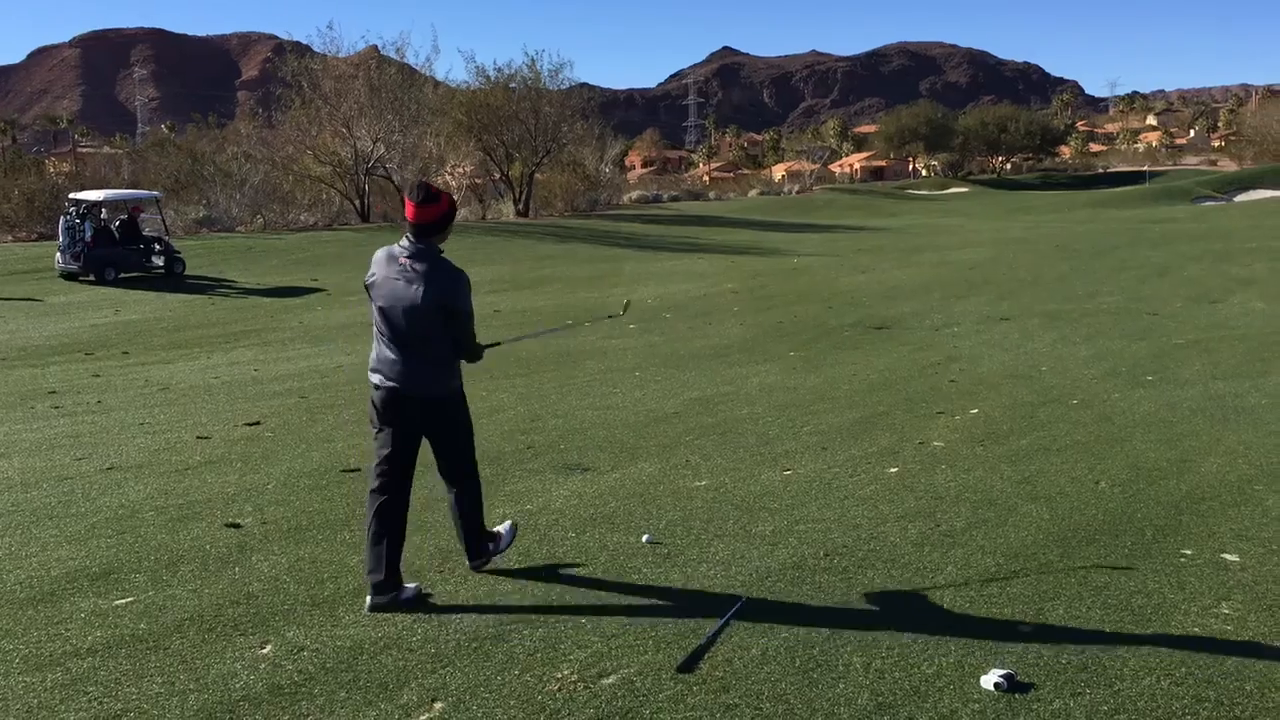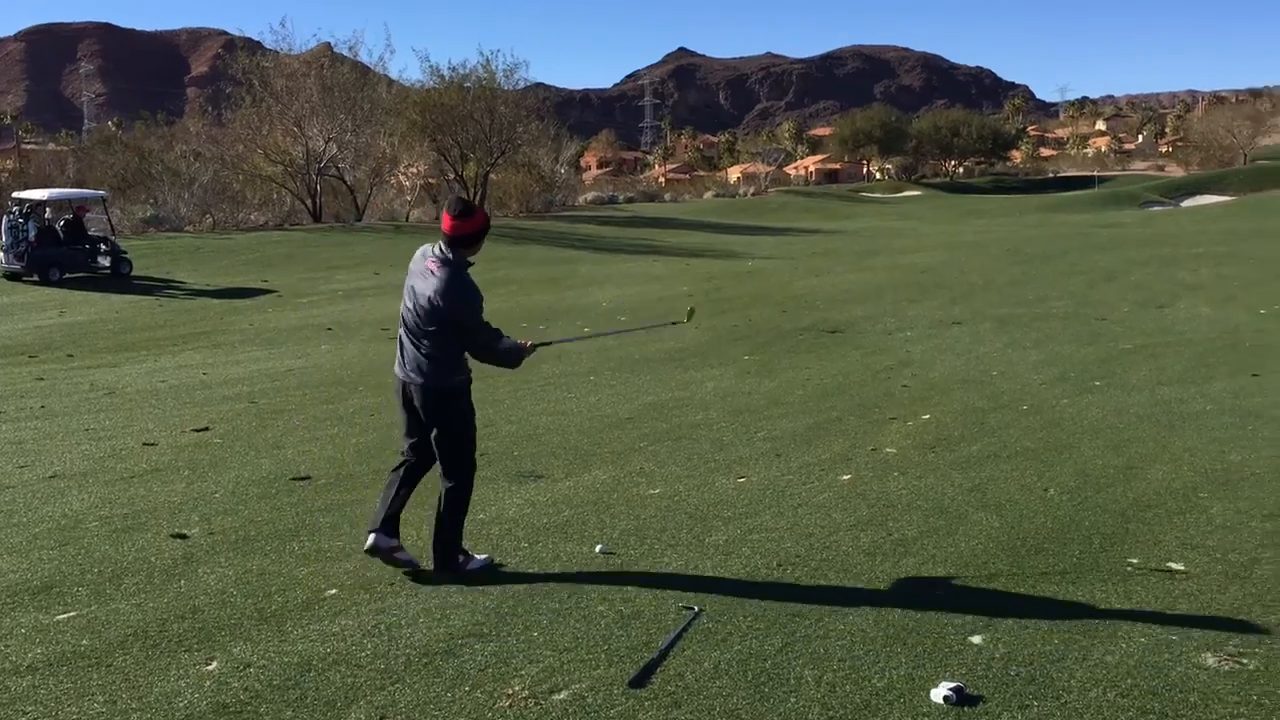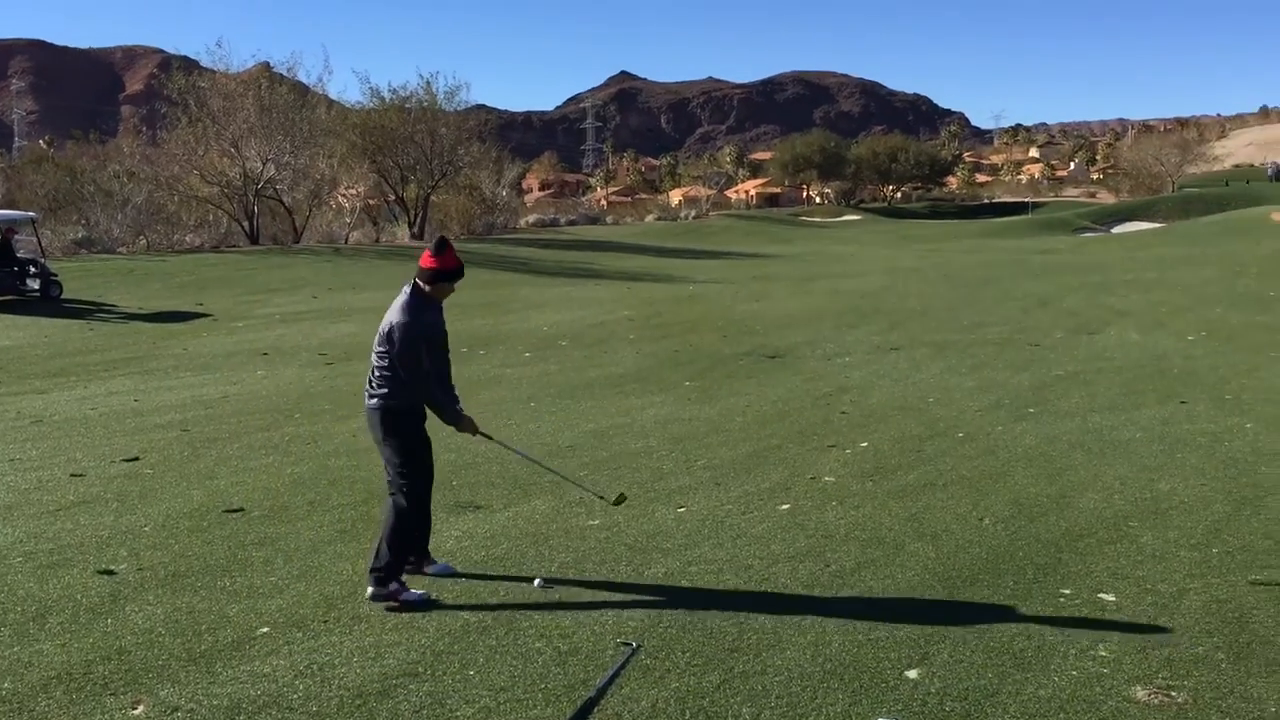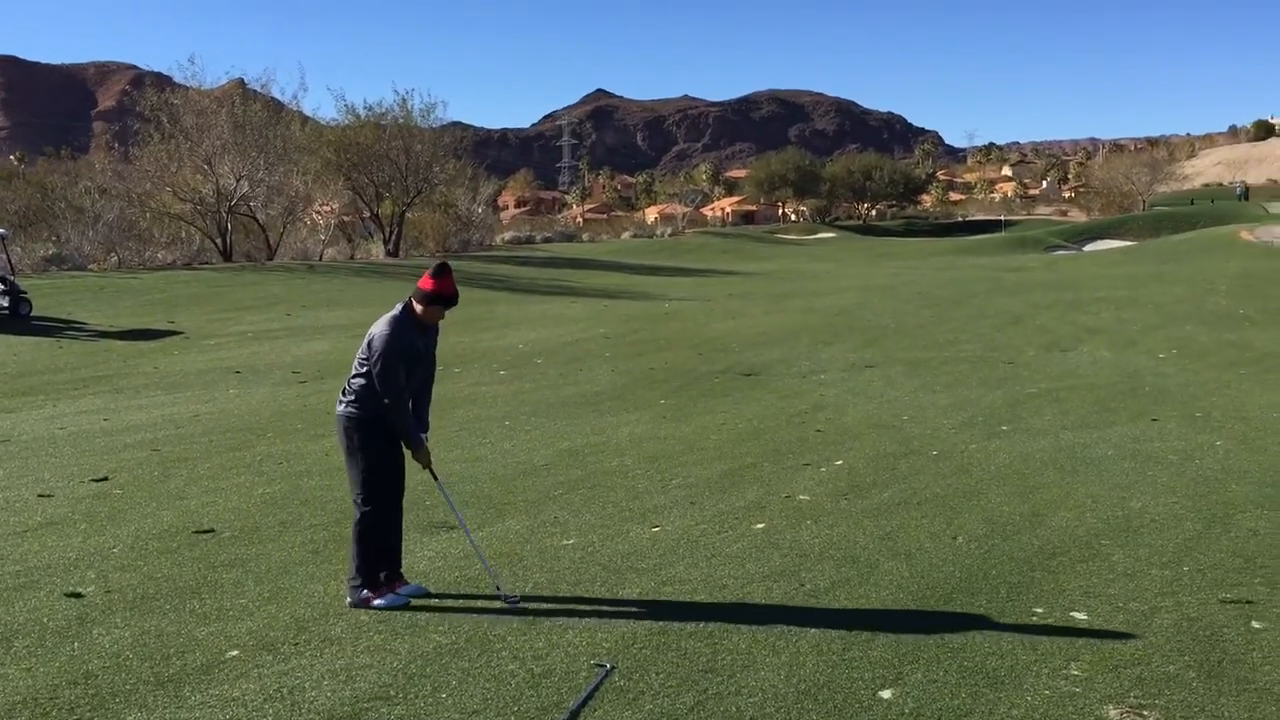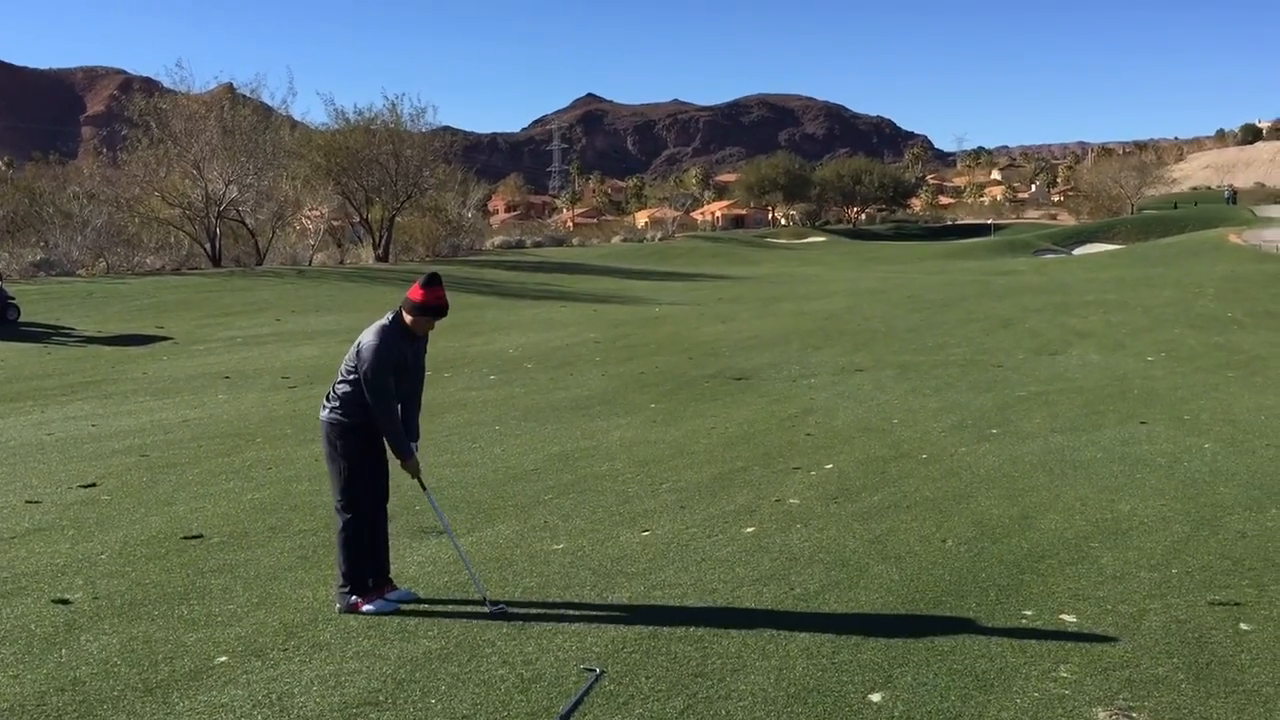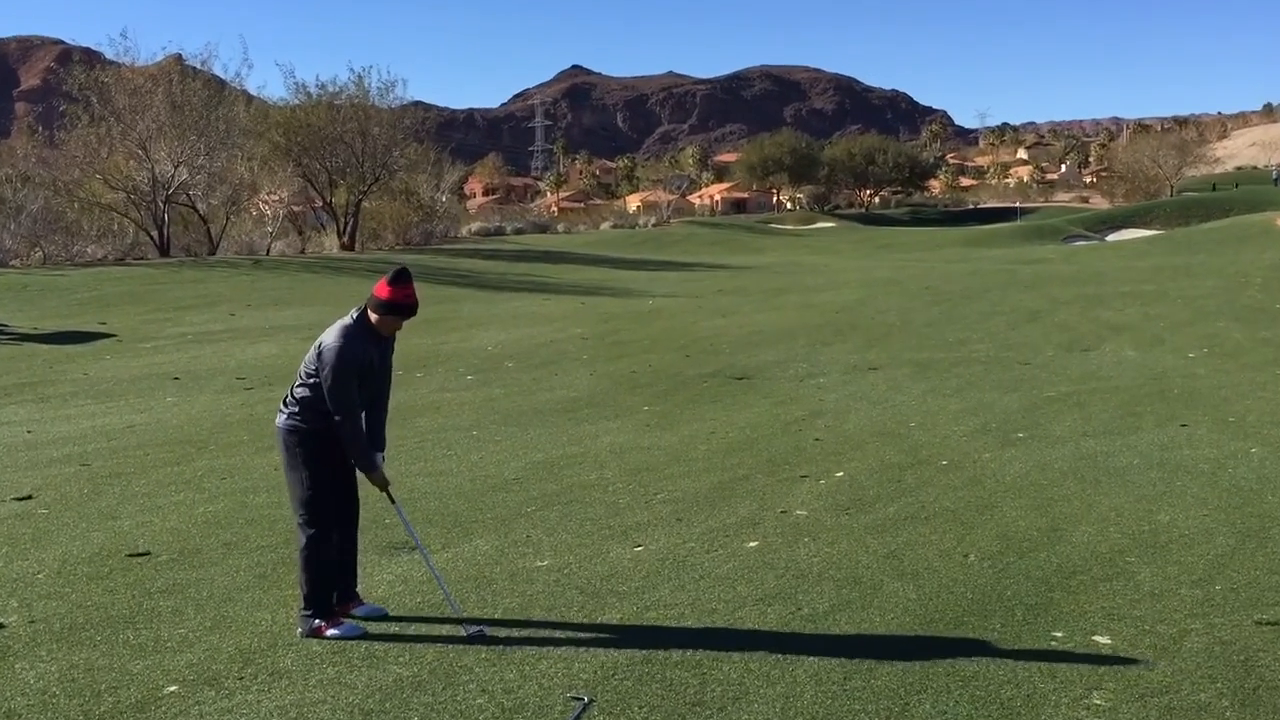
dt=0.5s
person 1, frame 1
left shoulder: (379, 262)
right shoulder: (451, 278)
right elbow: (465, 343)
right wrist: (473, 351)
left hip: (387, 390)
right hip: (438, 393)
left knee: (387, 485)
right knee: (460, 474)
left ankle: (383, 585)
right ankle: (480, 548)
person 1, frame 2
left shoulder: (423, 257)
right shoulder: (460, 289)
right elbow: (479, 344)
left wrist: (504, 343)
right wrist: (515, 353)
left hip: (408, 378)
right hip: (443, 386)
left knee: (415, 457)
right knee: (457, 469)
left ankle: (383, 532)
right ankle: (447, 556)
person 1, frame 3
left shoulder: (428, 303)
right shoulder: (408, 319)
left elbow: (438, 362)
right elbow: (420, 381)
left wrist: (453, 406)
right wrist: (454, 417)
left hip: (403, 406)
right hip: (392, 409)
left knee: (421, 480)
right knee: (407, 490)
left ankle: (416, 555)
right ankle: (384, 580)
person 1, frame 4
left shoulder: (427, 327)
right shoulder: (388, 334)
left elbow: (422, 384)
right elbow: (393, 396)
left wrist: (420, 434)
right wrist: (414, 444)
left hip: (385, 420)
right hip: (360, 419)
left knee: (392, 499)
right knee: (370, 502)
left ankle: (389, 576)
right ankle: (362, 587)
person 1, frame 5
left shoulder: (416, 337)
right shoulder: (378, 343)
left elbow: (411, 392)
right elbow: (383, 405)
left wrist: (411, 443)
right wrist: (404, 453)
left hip: (368, 425)
right hip: (344, 425)
left knee: (376, 505)
right knee: (353, 508)
left ankle: (378, 582)
right ankle: (351, 592)
person 1, frame 6
left shoulder: (382, 337)
right shoulder: (340, 344)
left elbow: (377, 397)
right elbow: (345, 413)
left wrist: (375, 452)
right wrist: (368, 466)
left hip: (331, 431)
right hip: (303, 432)
left knee: (346, 514)
right knee: (318, 523)
left ankle: (344, 597)
right ankle: (315, 615)
